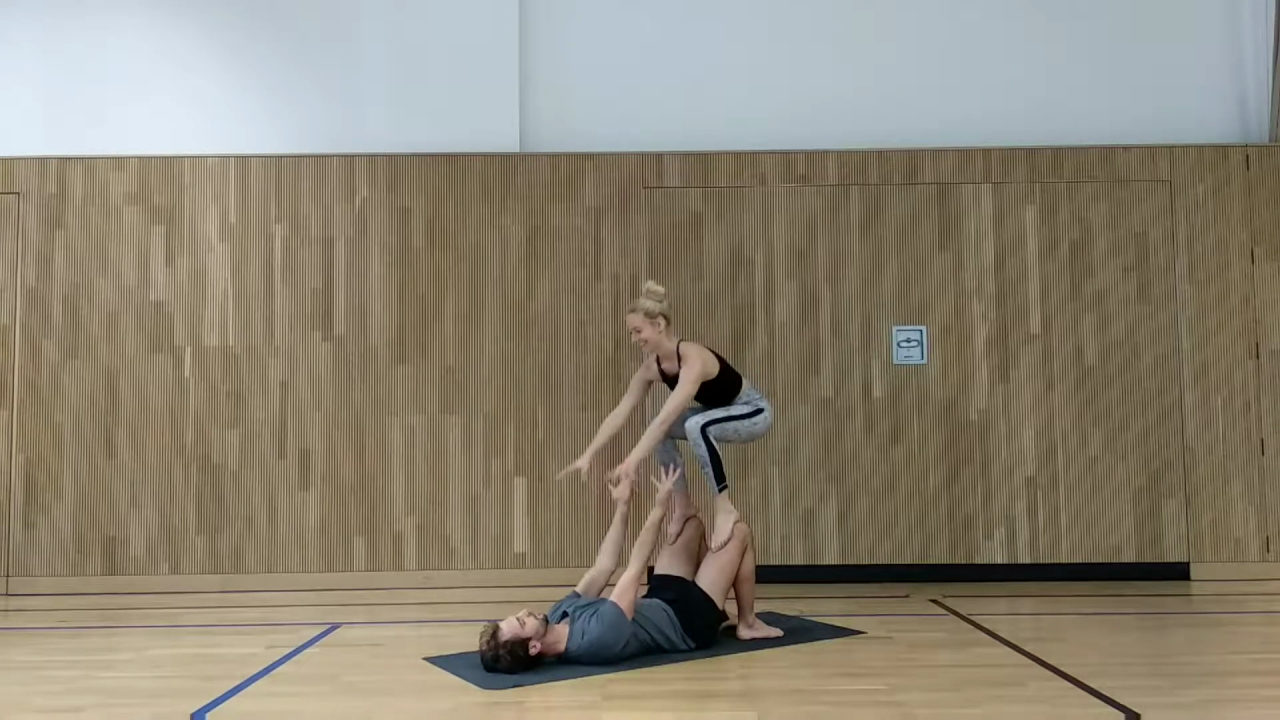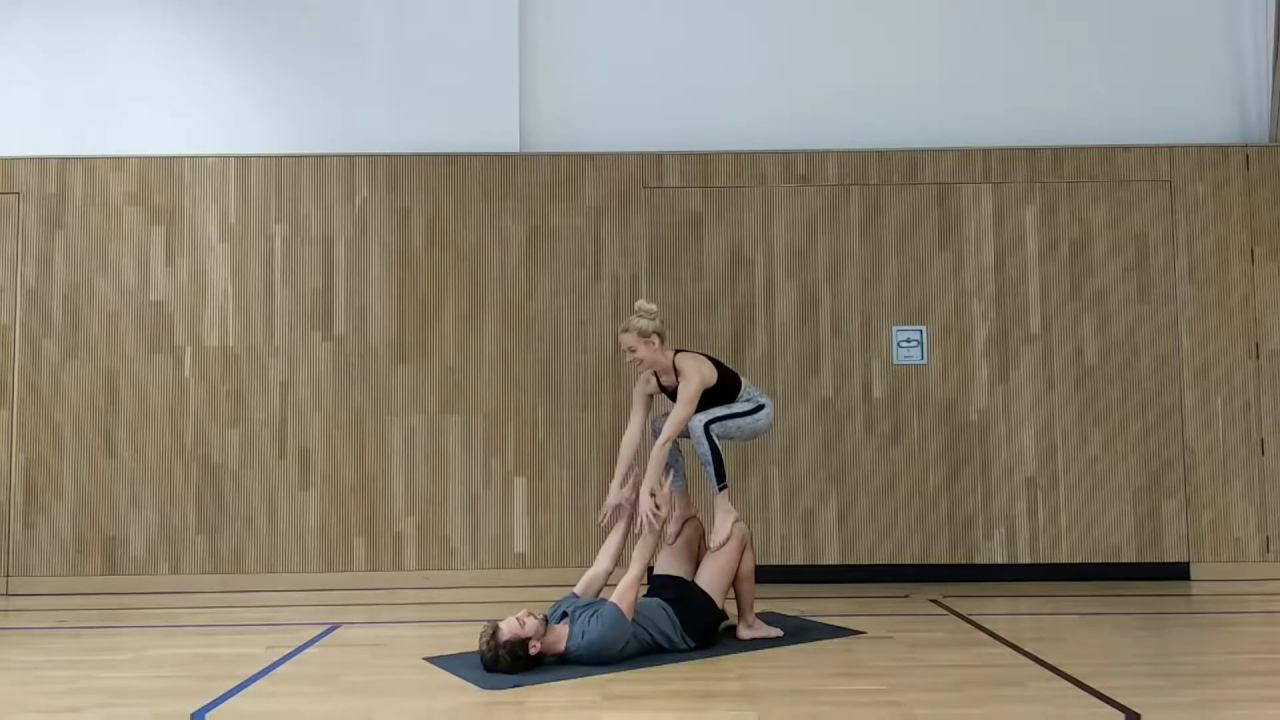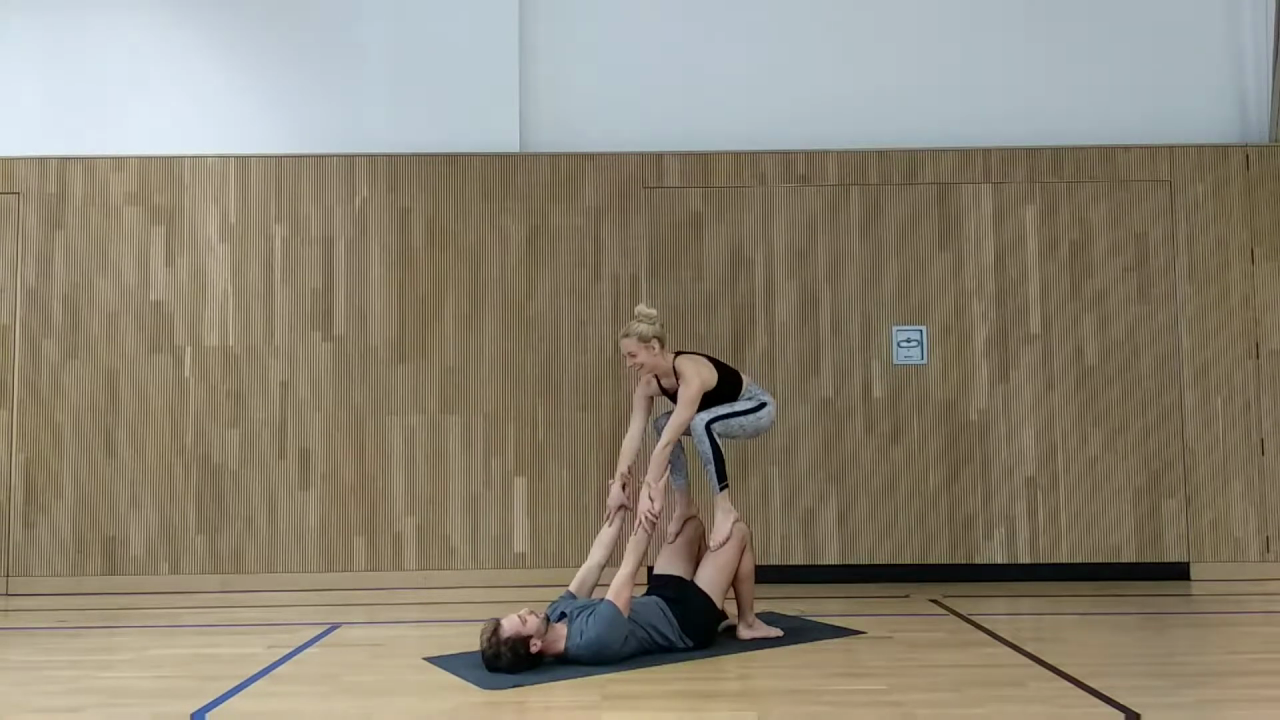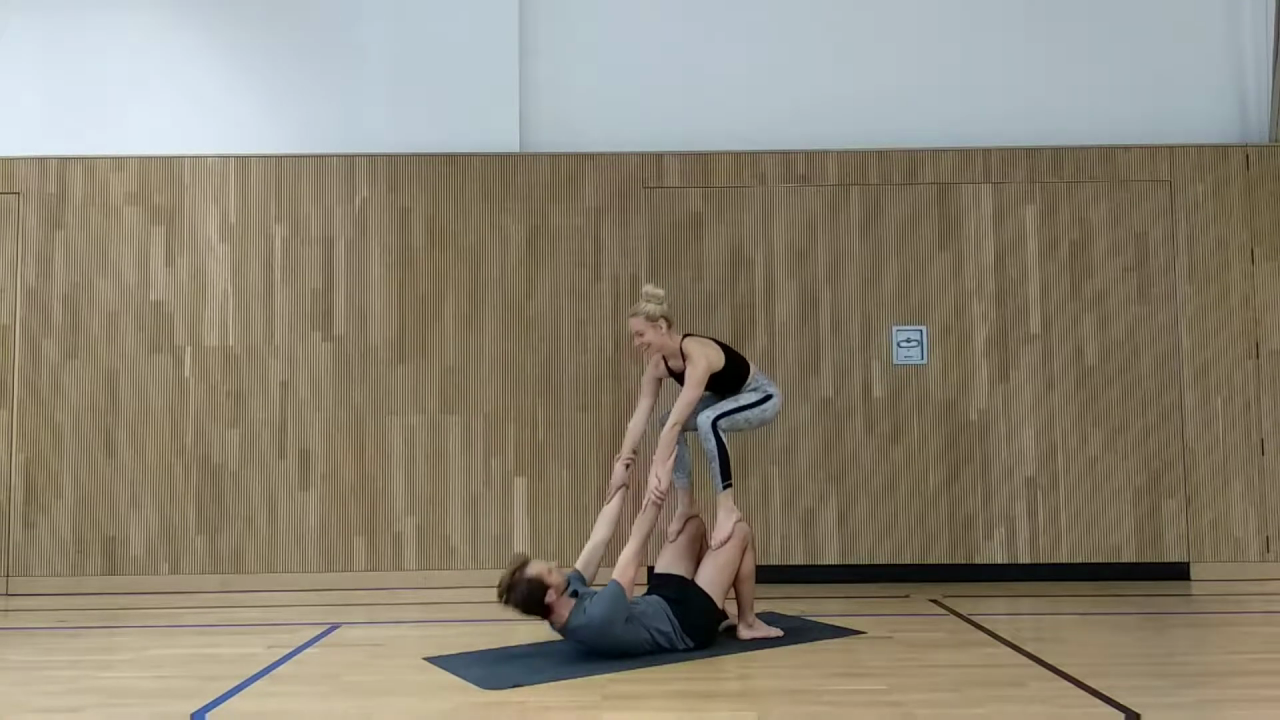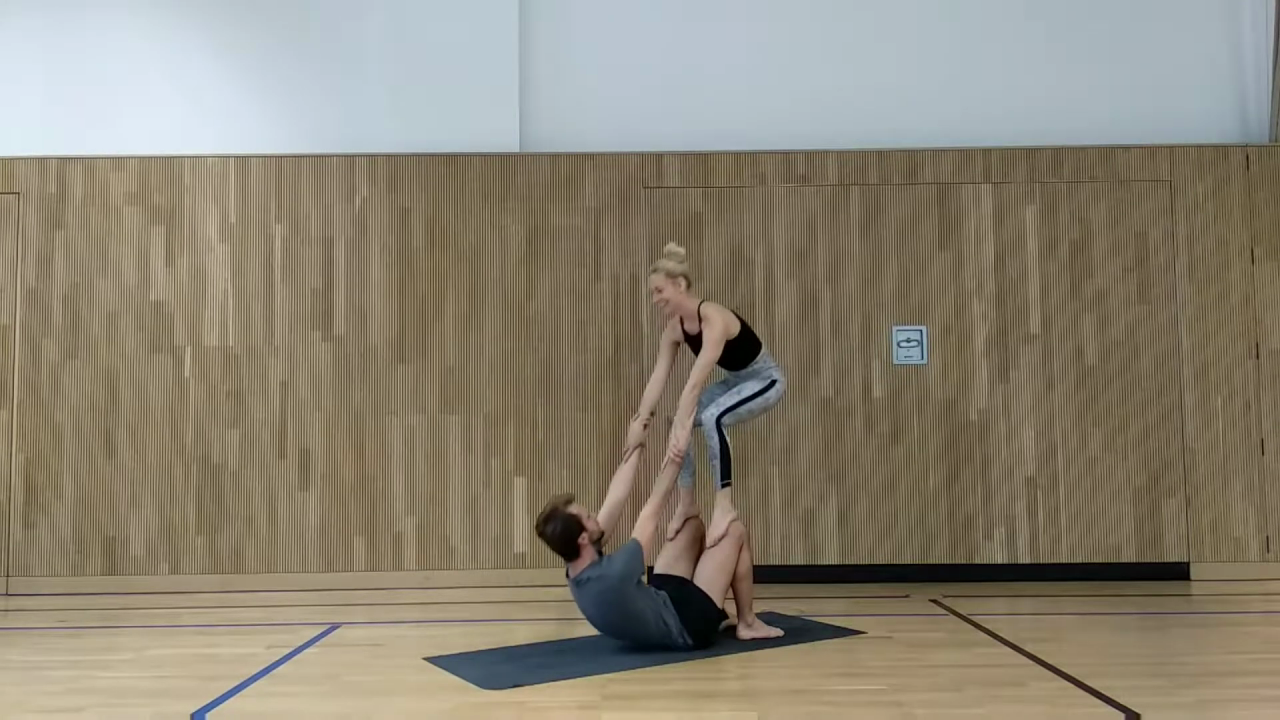
dt=0.4s
person 1, frame 1
left shoulder: (559, 616)
right shoulder: (597, 638)
left elbow: (603, 567)
right elbow: (634, 571)
left wrist: (622, 508)
right wrist: (659, 508)
left hip: (661, 604)
right hip: (690, 624)
left knee: (693, 524)
right knee: (739, 532)
left ankle: (719, 613)
right ankle: (748, 624)
person 1, frame 2
left shoulder: (558, 616)
right shoulder: (597, 639)
left elbow: (601, 567)
right elbow: (635, 572)
left wrist: (626, 512)
right wrist: (659, 514)
left hip: (661, 604)
right hip: (689, 623)
left knee: (692, 524)
right knee: (738, 532)
left ankle: (719, 613)
right ankle: (748, 623)
person 1, frame 3
left shoulder: (556, 616)
right shoulder: (593, 640)
left elbow: (594, 562)
right elbow: (628, 570)
left wrist: (619, 509)
right wrist: (649, 511)
left hip: (658, 605)
right hip: (686, 624)
left knee: (693, 525)
right knee: (738, 532)
left ankle: (717, 613)
right ankle: (748, 624)
person 1, frame 4
left shoulder: (565, 607)
right shoulder: (595, 619)
left elbow: (598, 540)
right elbow: (634, 550)
left wrist: (619, 486)
right wrist: (656, 496)
left hip: (659, 605)
right hip: (686, 627)
left knee: (694, 524)
right knee: (740, 532)
left ankle: (717, 615)
right ankle: (747, 624)
person 1, frame 5
left shoulder: (579, 570)
right shoulder: (612, 576)
left elbow: (615, 499)
right elbow: (651, 511)
left wrist: (635, 447)
right wrist: (673, 461)
left hip: (662, 602)
right hip: (685, 629)
left knee: (693, 524)
right knee: (736, 532)
left ankle: (719, 613)
right ankle: (747, 624)
person 2, frame 1
left shoulder: (694, 358)
right shoulder: (650, 367)
left elbow: (666, 418)
right elbow: (619, 413)
left wrist: (632, 460)
right wrist: (586, 457)
left hip: (753, 410)
right hip: (721, 410)
left knee: (696, 425)
right knee: (660, 431)
left ankle: (725, 509)
right ankle: (683, 505)
person 2, frame 2
left shoulder: (690, 371)
right shoulder: (647, 381)
left elbow: (666, 440)
right elbow: (632, 434)
left wrist: (646, 492)
right wrist: (615, 488)
left hip: (754, 408)
right hip: (722, 410)
left knee: (699, 424)
right knee: (659, 426)
left ankle: (724, 509)
right ankle: (682, 506)
person 2, frame 3
left shoulder: (690, 374)
right shoulder: (648, 383)
left elbow: (667, 443)
right elbow: (633, 435)
right wrist: (616, 488)
left hip: (757, 406)
right hip: (726, 409)
left knee: (702, 423)
right knee: (662, 424)
left ankle: (724, 509)
right ankle: (683, 506)
person 2, frame 4
left shoulder: (697, 355)
right shoulder: (657, 364)
left elbow: (676, 421)
right elbow: (639, 416)
right wrist: (621, 464)
left hip: (761, 395)
right hip: (727, 397)
left knee: (707, 421)
right knee: (669, 424)
left ankle: (727, 509)
right ankle: (686, 505)
person 2, frame 5
left shoulder: (713, 319)
right shoulder: (673, 328)
left elbow: (695, 383)
right elbow: (658, 378)
left wrist: (680, 429)
right wrist: (639, 422)
left hip: (764, 380)
right hip: (734, 380)
left knee: (711, 418)
right knee: (680, 424)
left ankle: (724, 508)
right ankle: (688, 504)
